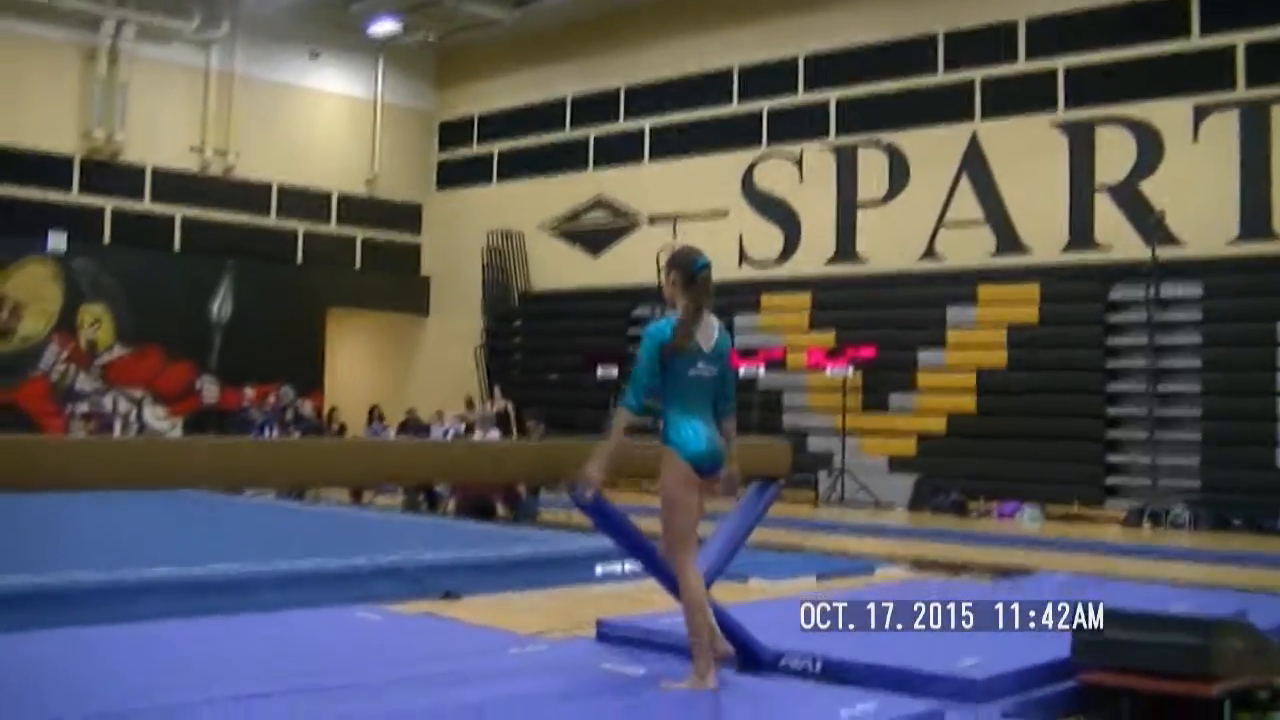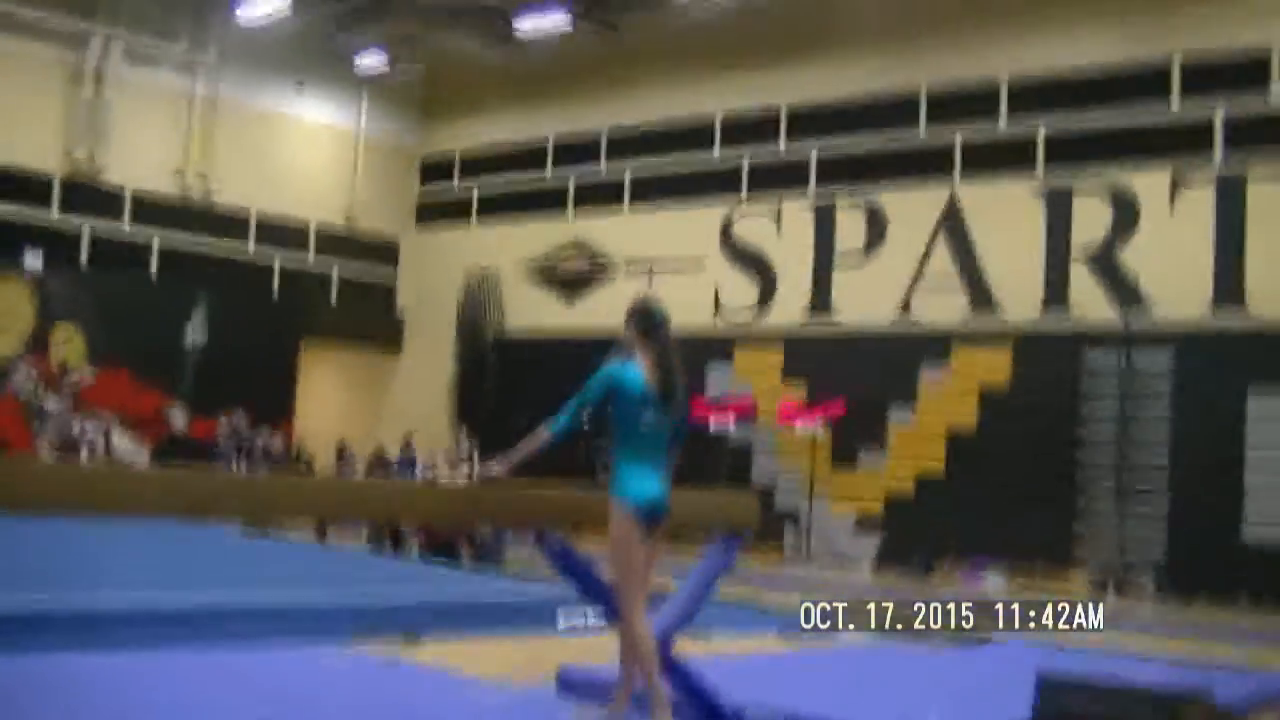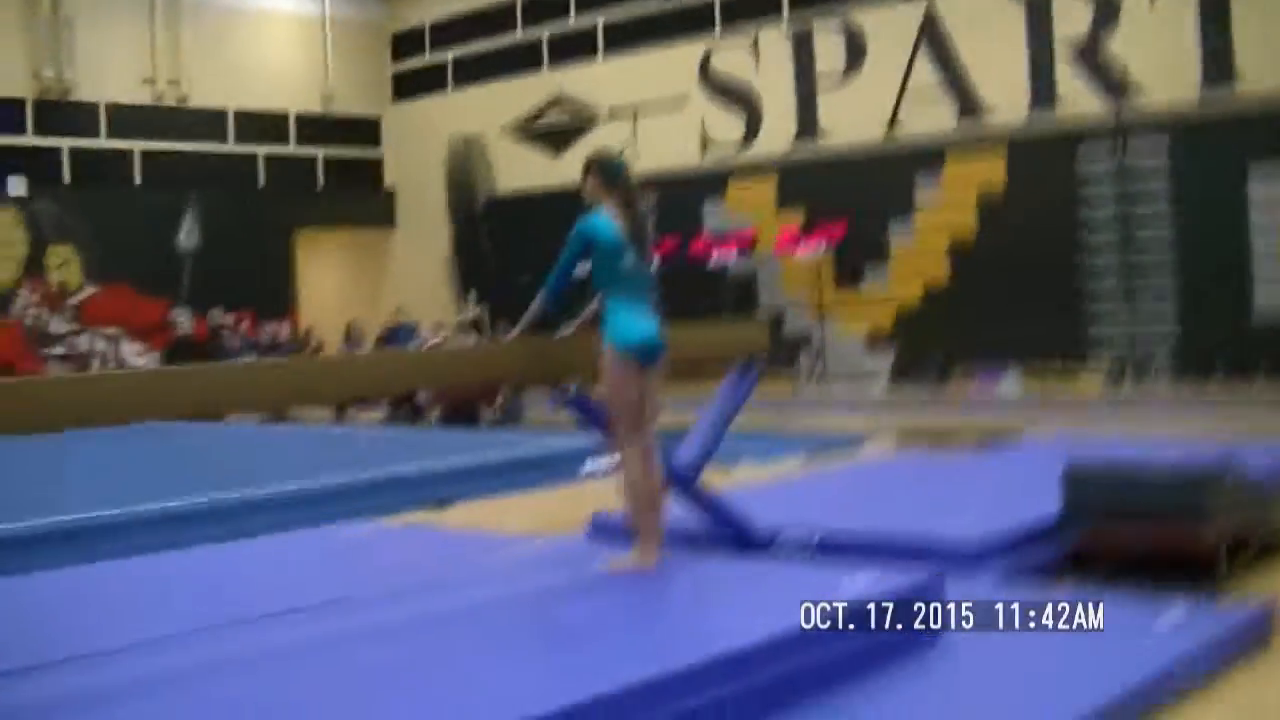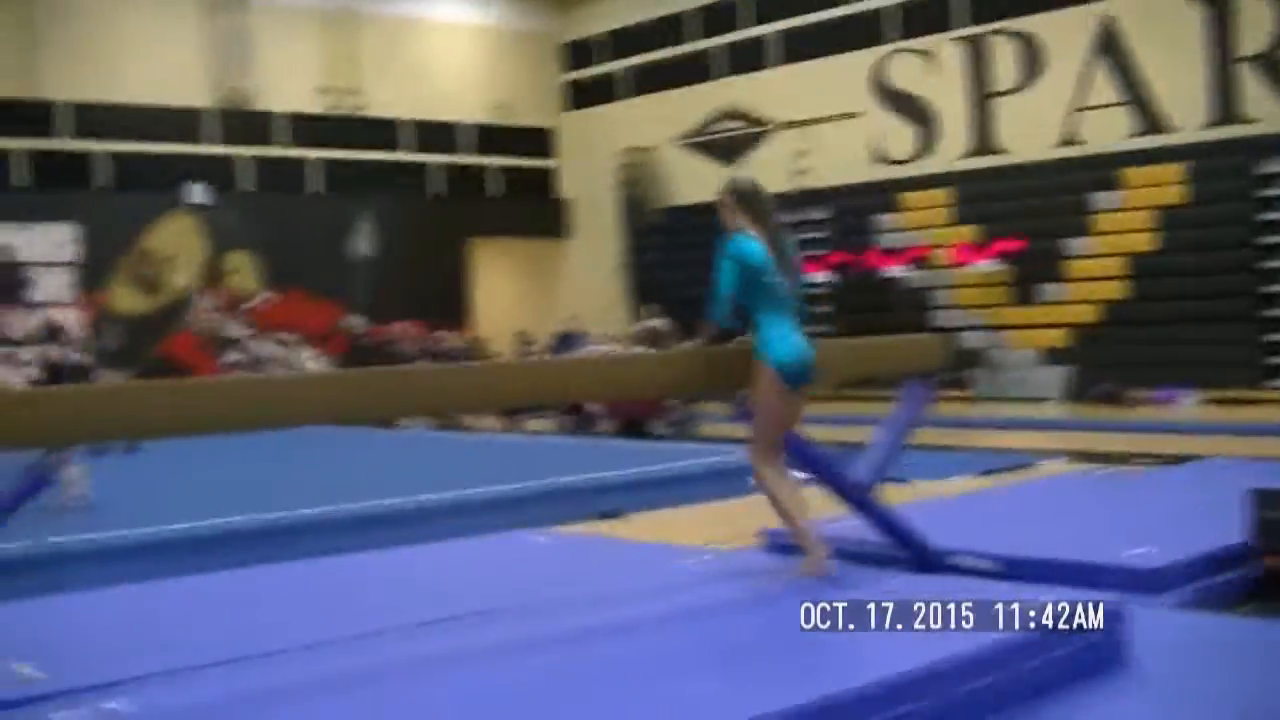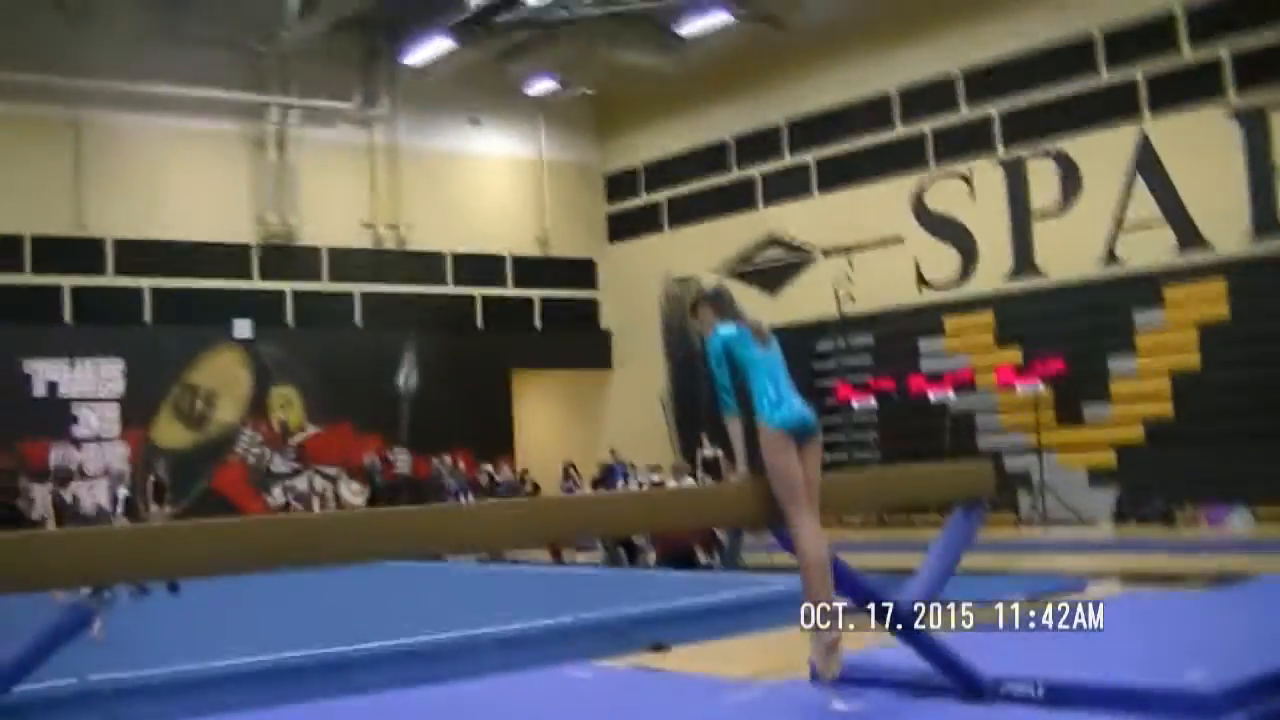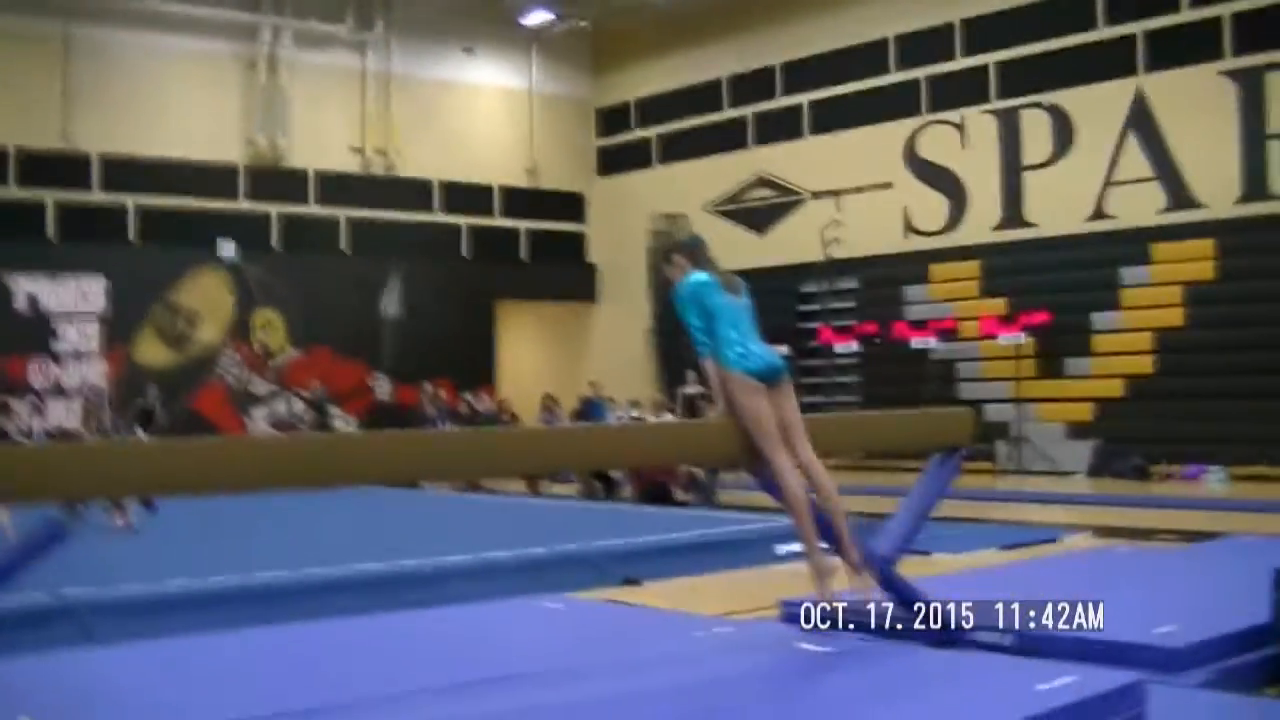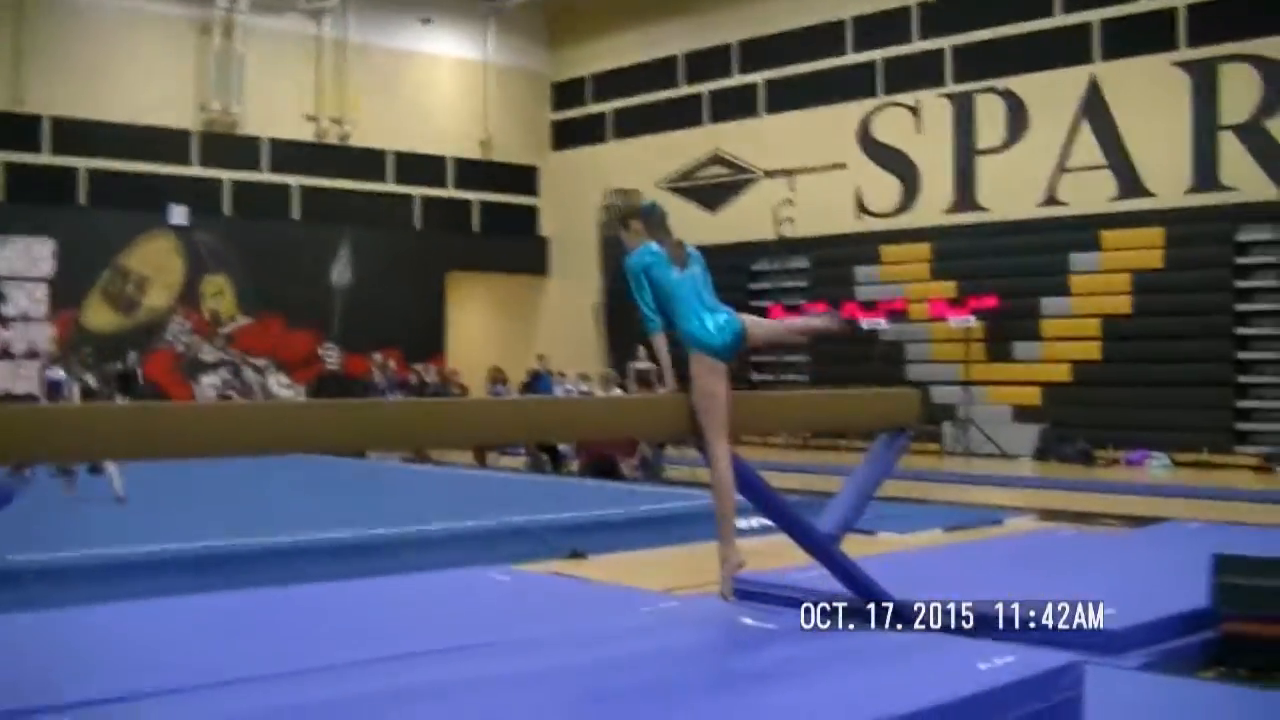
dt=0.5s
person 1, frame 1
left shoulder: (661, 331)
right shoulder: (720, 333)
left elbow: (635, 399)
right elbow: (726, 403)
left wrist: (600, 459)
right wrist: (730, 459)
left hip: (681, 448)
right hip: (711, 446)
left knee: (683, 557)
right knee: (680, 550)
left ankle: (704, 670)
right ankle: (713, 640)
person 1, frame 2
left shoulder: (617, 374)
right shoulder: (671, 381)
left elbow: (564, 421)
left wrist: (508, 461)
left hip: (629, 496)
right hip: (656, 495)
left knee: (633, 606)
right knee: (630, 600)
person 1, frame 3
left shoulder: (589, 225)
right shoulder: (637, 225)
left elbow: (557, 281)
left wrist: (521, 329)
left hip: (622, 339)
right hip: (652, 334)
left knee: (628, 445)
right knee: (646, 443)
left ankle: (645, 546)
right ankle: (652, 542)
person 1, frame 4
left shoulder: (735, 248)
right shoulder: (782, 246)
left elbow: (722, 310)
left wrist: (702, 342)
right wrist: (750, 328)
left hip: (777, 358)
right hip: (801, 354)
left knee: (762, 461)
right knee: (773, 457)
left ankle: (812, 546)
right ankle: (810, 544)
person 1, frame 5
left shoulder: (718, 338)
right shoulder: (760, 332)
left elbow: (728, 400)
left wrist: (740, 462)
left hip: (777, 423)
right hip: (806, 417)
left knee: (800, 522)
right knee: (812, 523)
left ankle: (820, 626)
person 1, frame 6
left shoulder: (686, 287)
right shoulder: (734, 282)
left elbow: (703, 344)
left wrist: (721, 402)
right wrist: (731, 396)
left hip: (742, 369)
right hip: (773, 363)
left knee: (780, 460)
right knee: (805, 454)
left ankle: (816, 558)
right ankle: (848, 550)
person 1, frame 7
left shoulder: (637, 260)
right shoulder: (689, 253)
left elbow: (654, 321)
left wrist: (669, 380)
left hip: (707, 347)
right hip: (733, 326)
left knee: (717, 449)
right knee: (781, 330)
left ankle: (728, 551)
right ankle: (823, 323)
